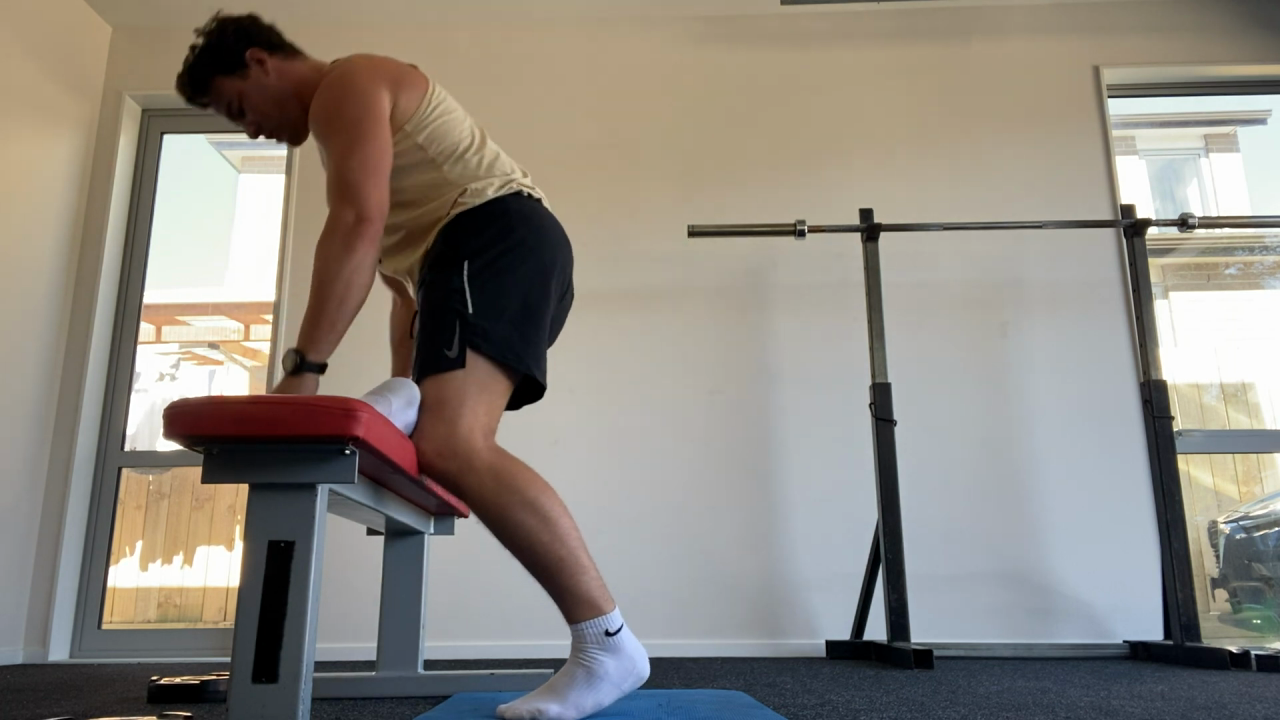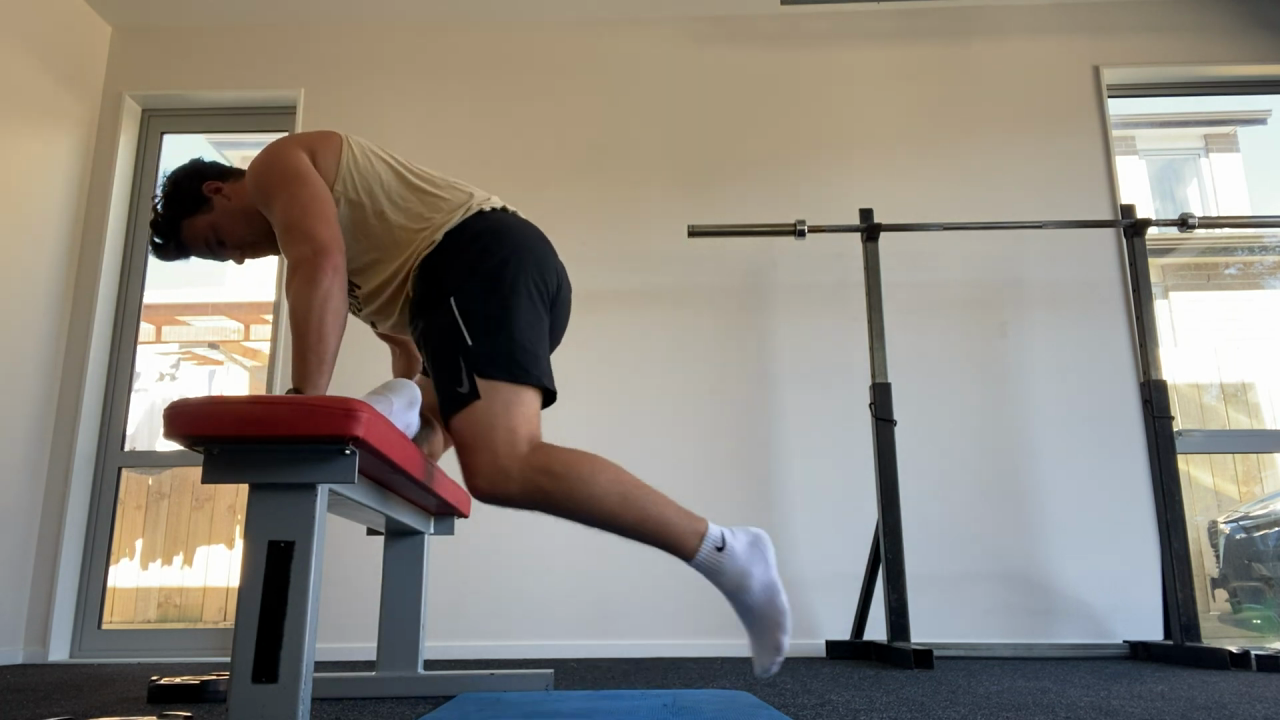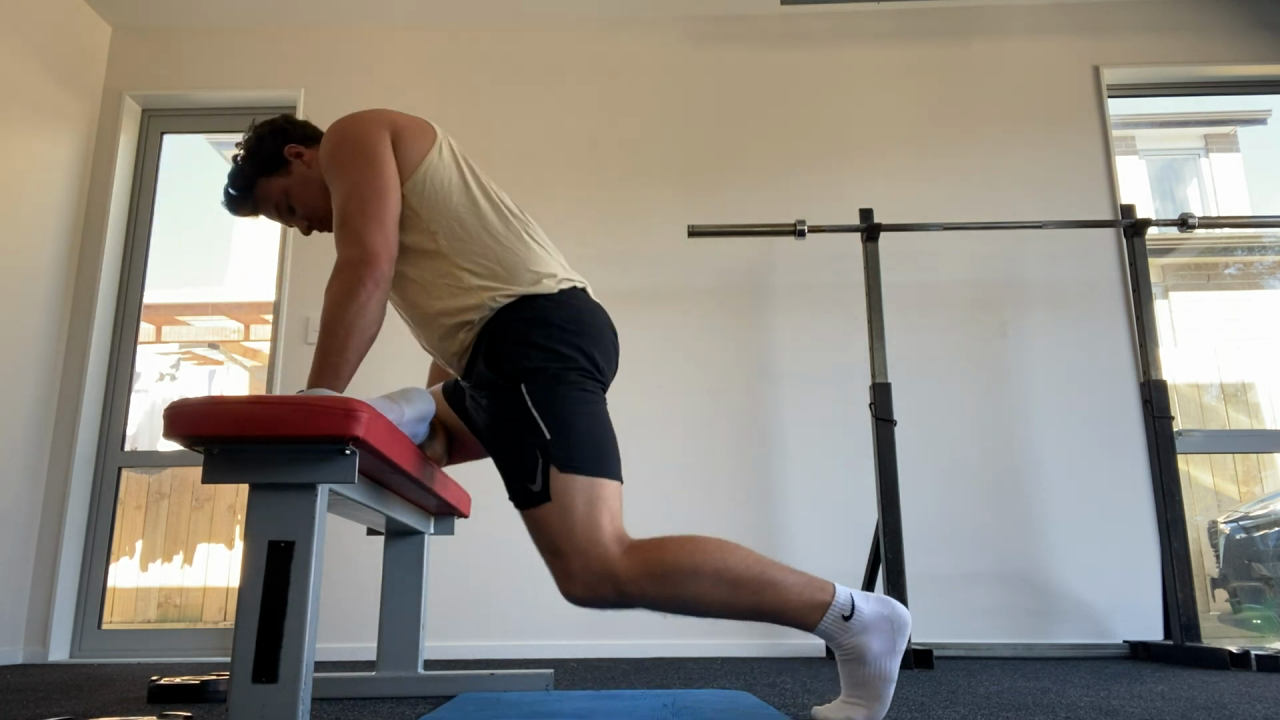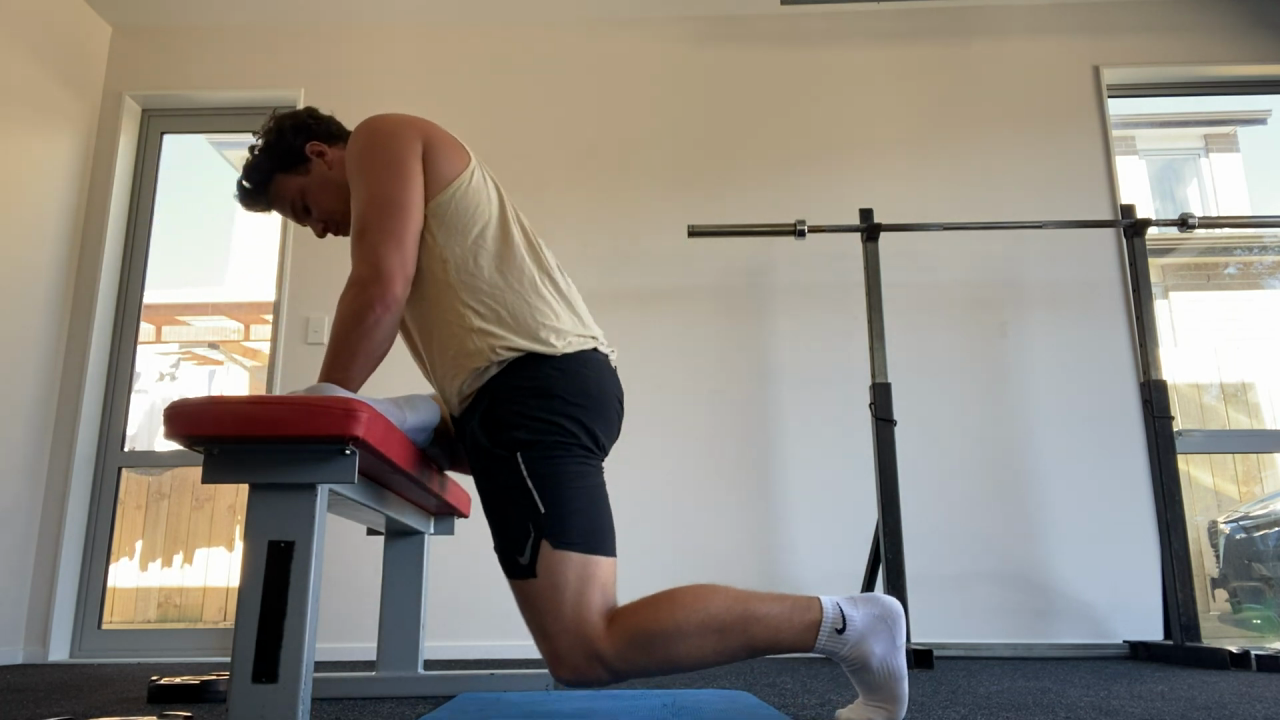
dt=0.5s
person 1, frame 1
left shoulder: (345, 83)
right shoulder: (357, 109)
left elbow: (358, 220)
right elbow: (408, 281)
left wrist: (304, 367)
right wrist: (405, 392)
left hip: (495, 238)
right hip: (515, 250)
left knee: (448, 446)
left ankle: (607, 644)
person 1, frame 2
left shoulder: (278, 165)
left elbow: (318, 261)
right elbow: (405, 329)
left wrist: (305, 406)
right wrist: (404, 427)
left hip: (479, 258)
right hip: (506, 268)
left knee: (503, 466)
left ankle: (726, 552)
person 1, frame 3
left shoulder: (354, 137)
right shoulder: (394, 179)
left elbow: (364, 270)
right elbow: (459, 319)
left wrist: (318, 404)
left hip: (536, 337)
right hip: (518, 345)
left knee: (597, 572)
right knee: (425, 434)
left ankle: (853, 617)
person 1, frame 4
left shoulder: (384, 139)
right shoulder: (421, 188)
left elbow: (379, 290)
left hip: (537, 387)
right hip: (539, 385)
left knee: (583, 650)
left ankle: (844, 623)
